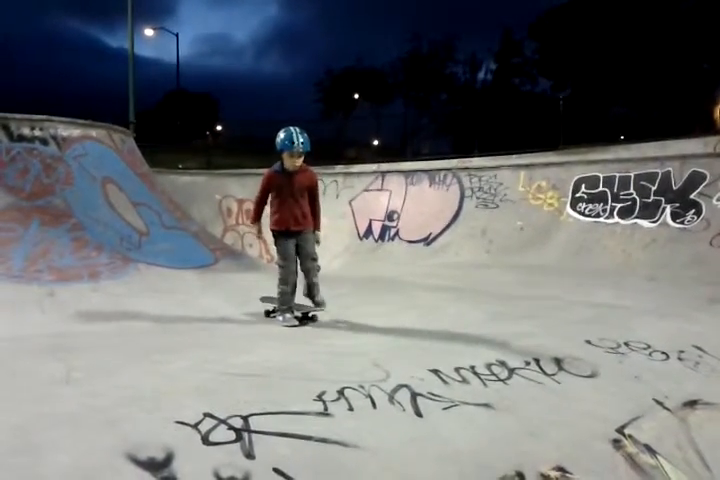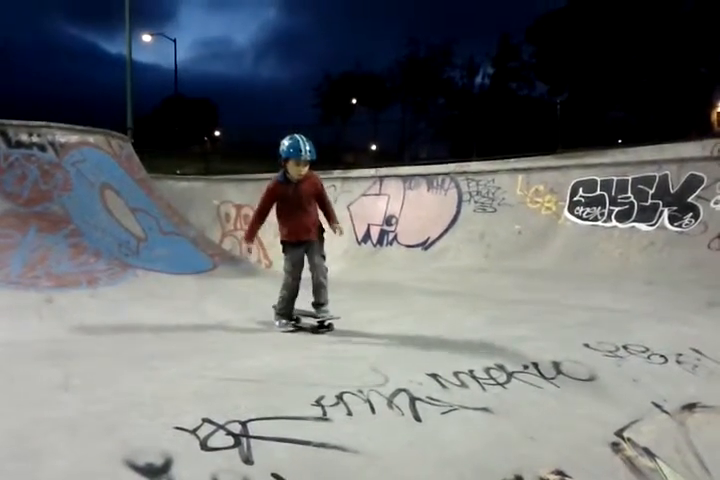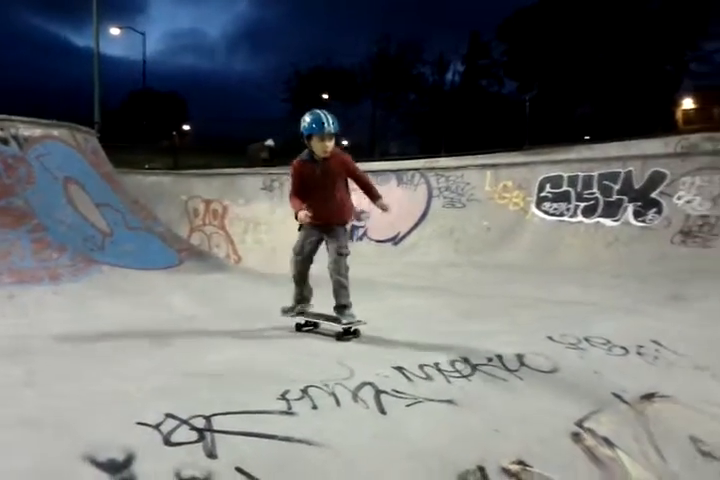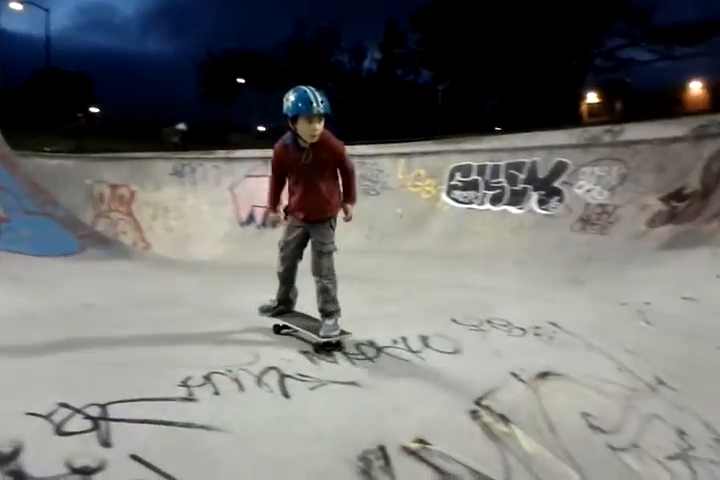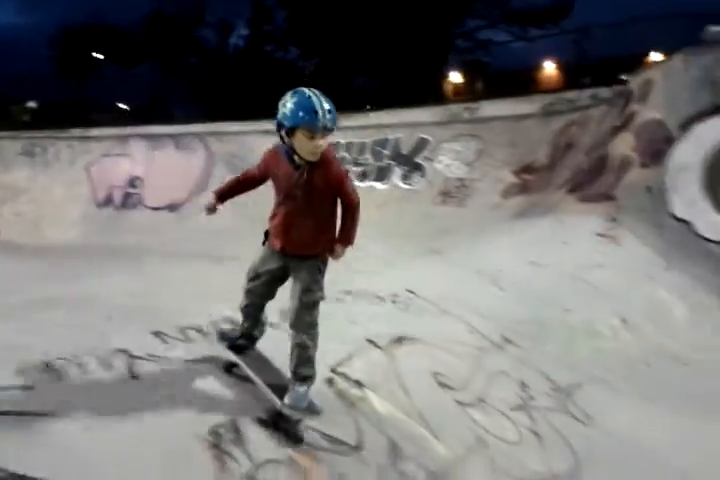
dt=0.5s
person 1, frame 1
left shoulder: (310, 176)
right shoulder: (271, 176)
left elbow: (314, 203)
right elbow: (261, 199)
left wrist: (316, 228)
right wrist: (256, 222)
left hip: (305, 229)
right hip: (282, 230)
left knee: (310, 266)
right knee: (287, 271)
left ankle: (314, 294)
right ankle: (284, 310)
person 1, frame 2
left shoulder: (314, 181)
right shoulder: (276, 186)
left elbow: (324, 202)
right elbow: (261, 211)
left wrist: (333, 221)
right wrist: (250, 237)
left hip: (314, 234)
right hip: (290, 238)
left knee: (319, 269)
right knee: (292, 277)
left ankle: (321, 306)
right ankle: (283, 314)
person 1, frame 3
left shoulder: (342, 160)
right shoulder: (300, 165)
left elbow: (360, 179)
right elbow: (294, 194)
left wrist: (377, 199)
right wrist: (299, 210)
left hip: (338, 223)
right hip: (312, 223)
left knee: (338, 266)
right knee: (300, 262)
left ankle: (343, 308)
right ankle: (301, 301)
person 1, frame 4
left shoulder: (332, 145)
right shoulder: (283, 148)
left elbow: (347, 171)
right elbow: (277, 180)
left wrist: (349, 201)
right wrist: (273, 208)
left hip: (324, 216)
right hip: (296, 215)
left knee: (323, 267)
right knee: (286, 260)
left ankle: (331, 315)
right ankle: (284, 300)
person 1, frame 5
left shoulder: (332, 169)
right shoulder: (275, 157)
left elbow: (351, 203)
right elbow: (251, 177)
left wrist: (343, 240)
right wrist: (219, 196)
left hip: (313, 253)
right hip: (277, 244)
left knee: (303, 317)
right knee: (254, 290)
left ankle: (302, 380)
right ankle: (248, 332)
